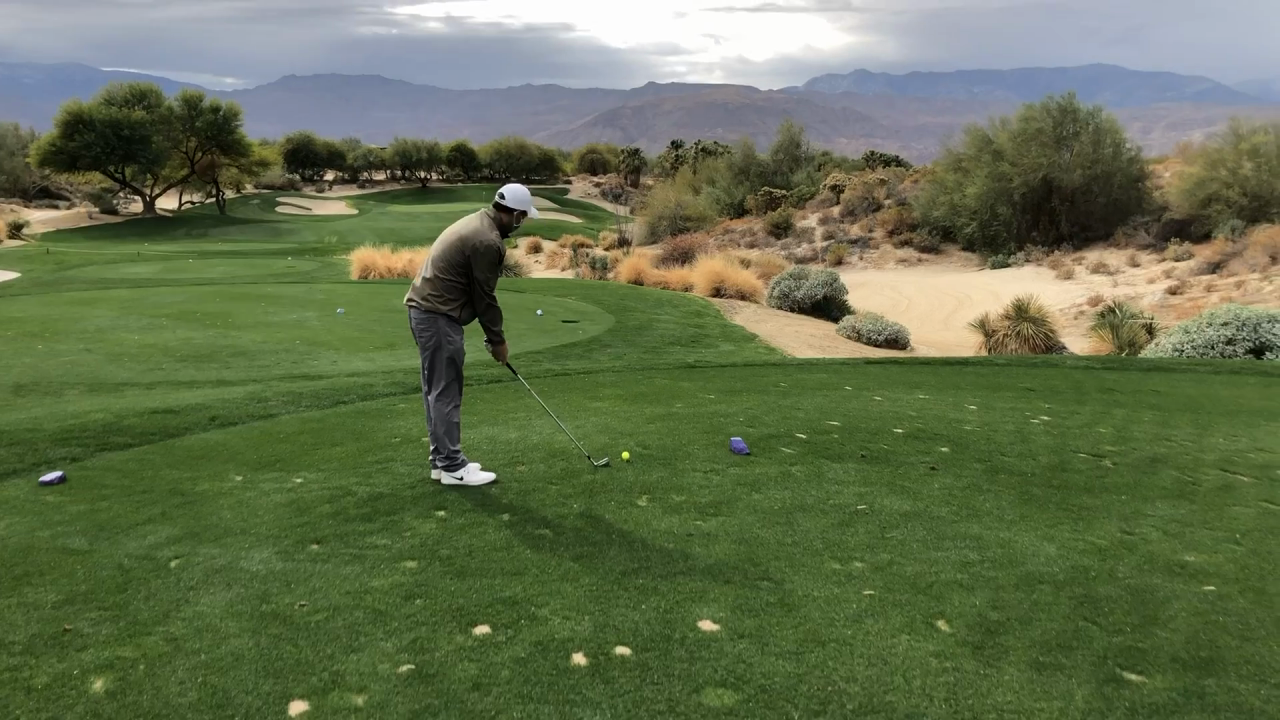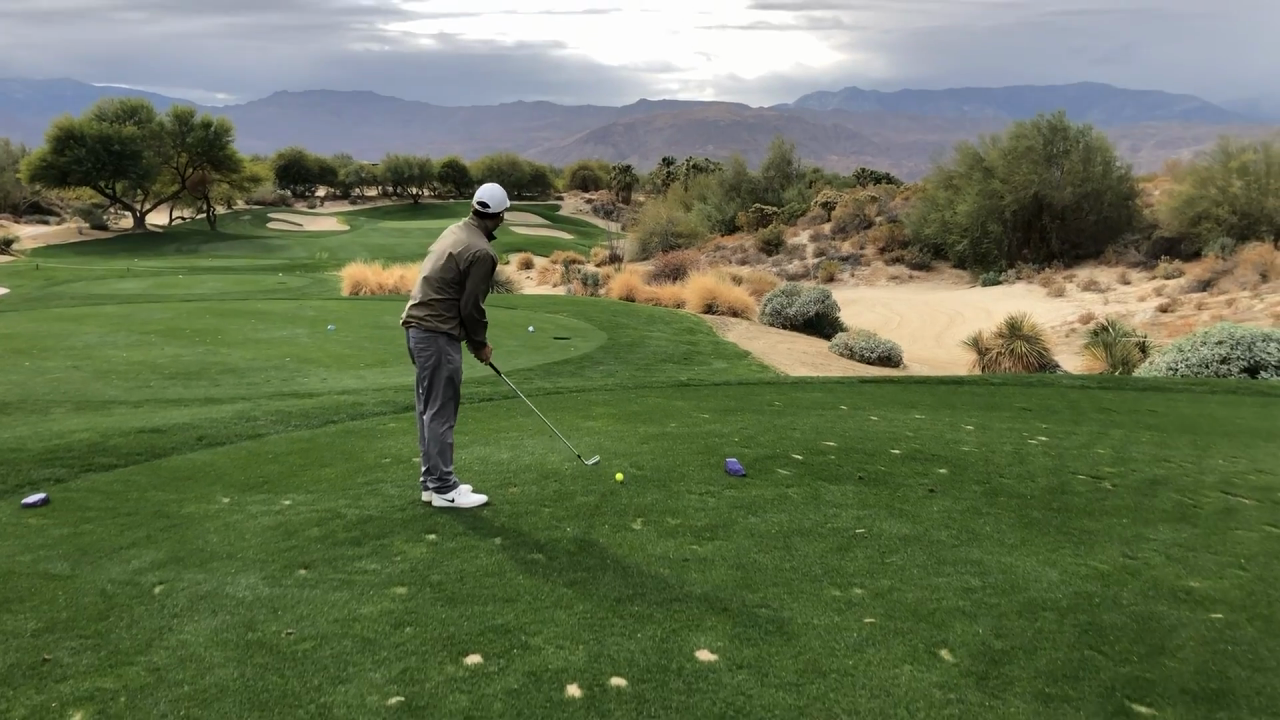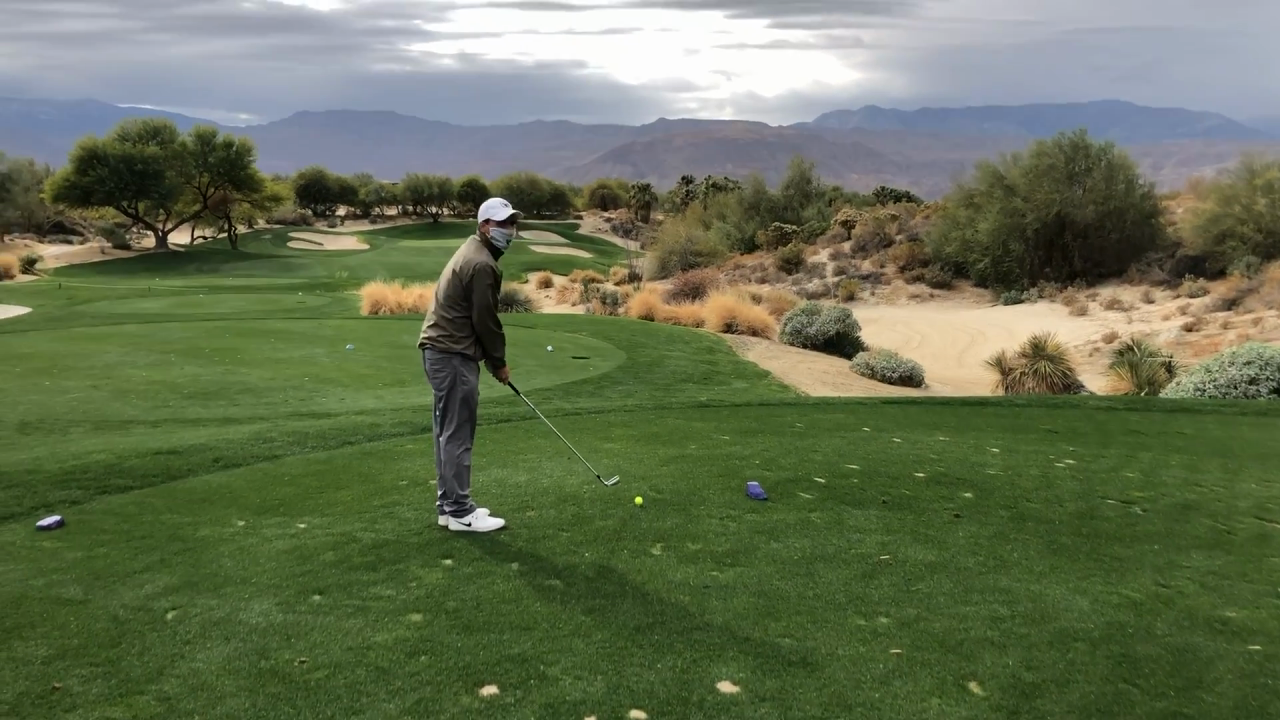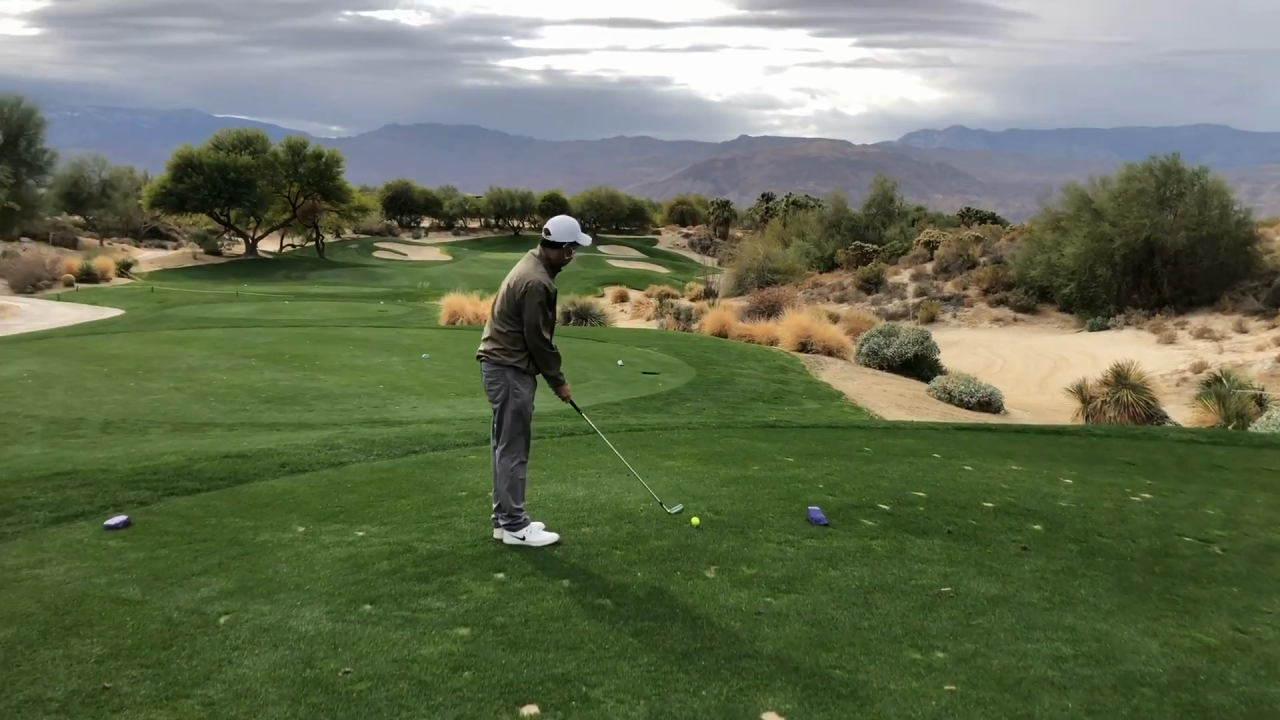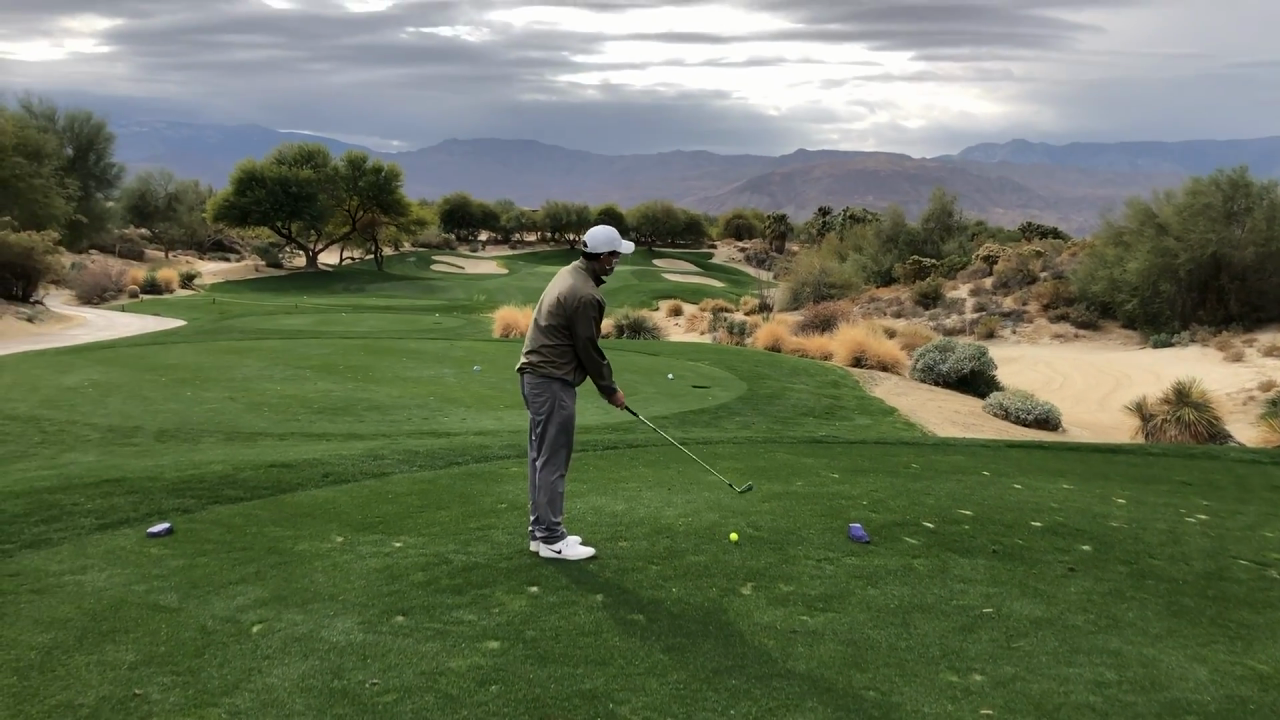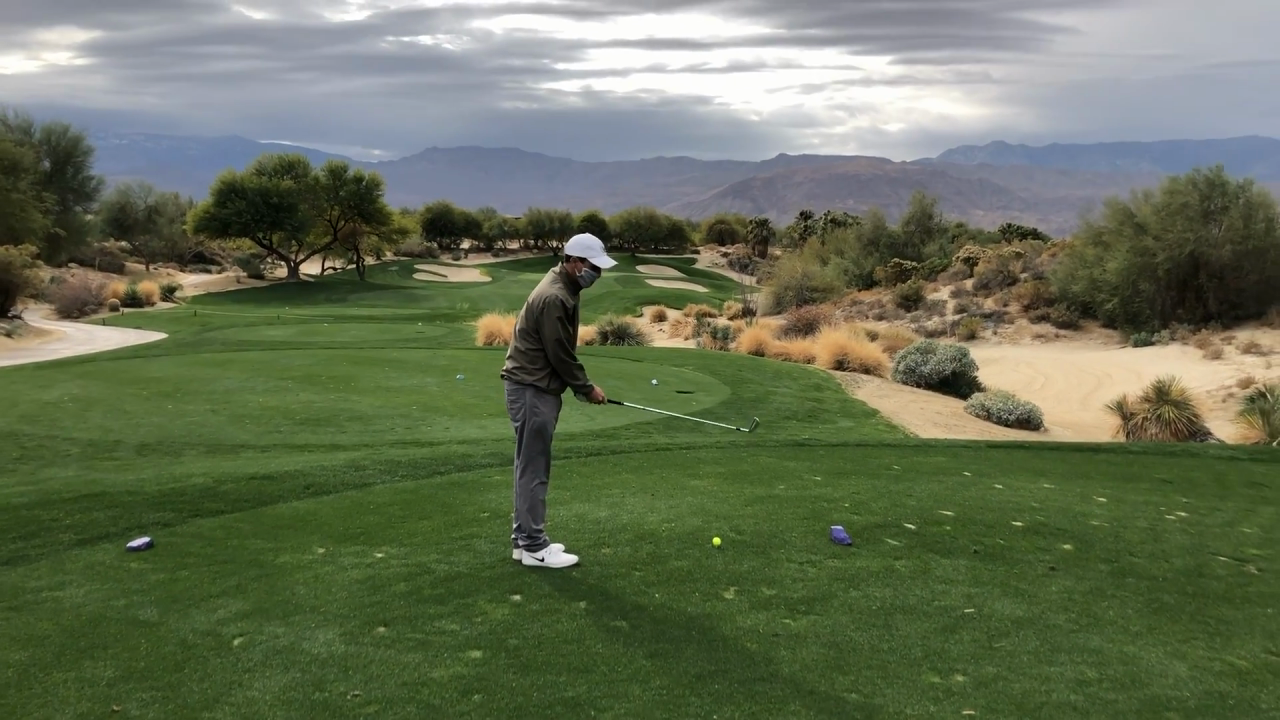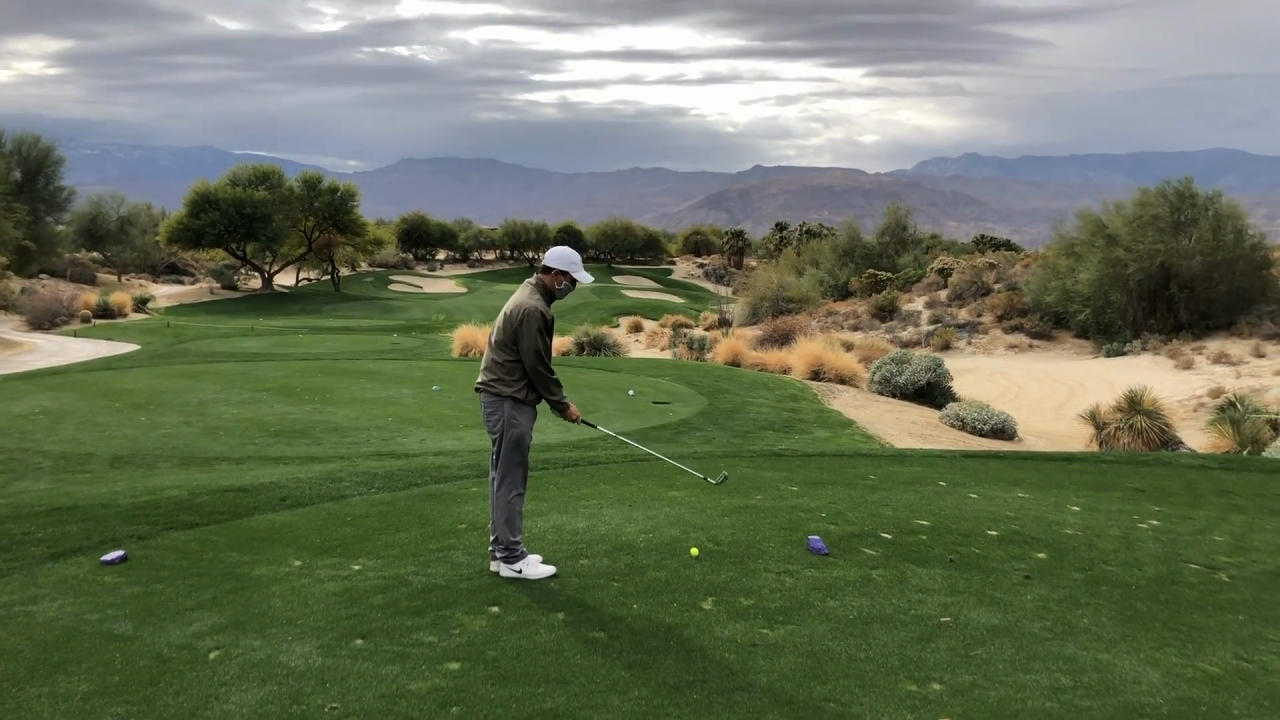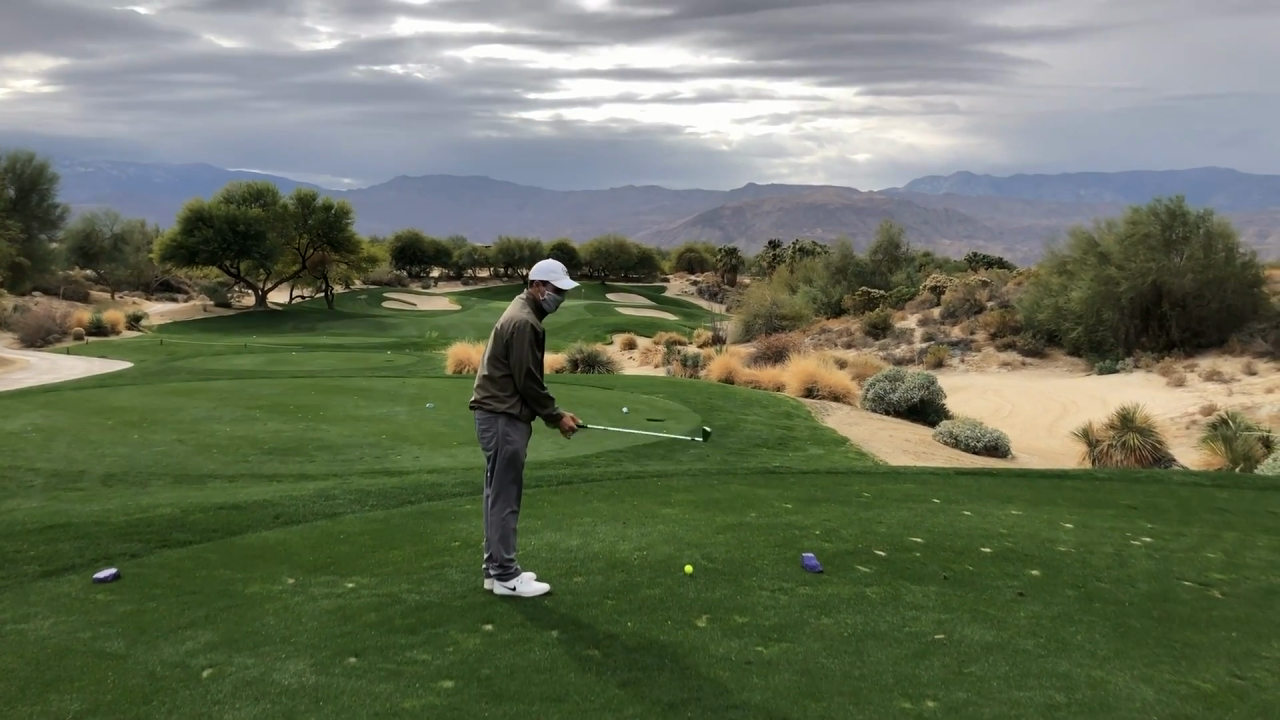
dt=0.5s
person 1, frame 1
left shoulder: (476, 221)
right shoulder: (488, 241)
right elbow: (484, 296)
left wrist: (492, 335)
right wrist: (498, 340)
left hip: (425, 309)
right hip: (438, 315)
left knee: (437, 390)
right knee: (446, 392)
left ankle: (442, 459)
right ankle: (451, 466)
person 1, frame 2
left shoulder: (455, 231)
right shoulder: (481, 252)
right elbow: (471, 306)
left wrist: (474, 340)
right wrist: (480, 344)
left hip: (420, 327)
right hip: (438, 335)
left knee: (430, 409)
right knee: (440, 412)
left ankle: (433, 480)
right ankle: (443, 489)
person 1, frame 3
left shoulder: (471, 252)
right shoulder: (482, 264)
right elbow: (485, 321)
left wrist: (491, 359)
right wrist: (499, 363)
left hip: (442, 351)
right hip: (454, 356)
left knee: (448, 432)
right knee: (458, 435)
left ankle: (449, 504)
right ankle: (459, 512)
person 1, frame 4
left shoulder: (532, 267)
right shoulder: (536, 281)
right elbow: (537, 339)
left wrist: (551, 375)
right wrist: (557, 380)
left hip: (504, 366)
right hip: (510, 370)
left knee: (506, 445)
right knee: (513, 448)
left ankle: (504, 517)
right ankle: (514, 526)
person 1, frame 5
left shoulder: (569, 274)
right shoulder: (586, 295)
right elbow: (588, 350)
left wrist: (603, 384)
right wrist: (610, 390)
left hip: (537, 375)
right hip: (552, 382)
left knee: (542, 457)
right knee: (553, 461)
left ankle: (541, 530)
right ankle: (551, 539)
person 1, frame 6
left shoulder: (561, 288)
right shoulder: (554, 297)
right elbow: (560, 354)
left wrist: (581, 385)
right wrist: (587, 387)
left hip: (536, 387)
right hip: (532, 390)
left knee: (531, 466)
right knee: (534, 468)
left ankle: (525, 538)
right ankle: (533, 547)
person 1, frame 7
left shoulder: (529, 295)
right shoulder: (534, 309)
right elbow: (537, 366)
left wrist: (556, 401)
right wrist: (561, 404)
left hip: (504, 396)
right hip: (509, 400)
left knee: (504, 477)
right knee: (510, 479)
left ankle: (502, 549)
right ankle: (511, 558)
person 1, frame 8
left shoulder: (521, 313)
right shoulder: (525, 322)
right elbow: (528, 381)
left wrist: (550, 412)
right wrist: (555, 416)
left hip: (500, 413)
right hip: (503, 417)
left knee: (499, 493)
right knee: (505, 496)
left ankle: (496, 567)
right ankle: (505, 575)
